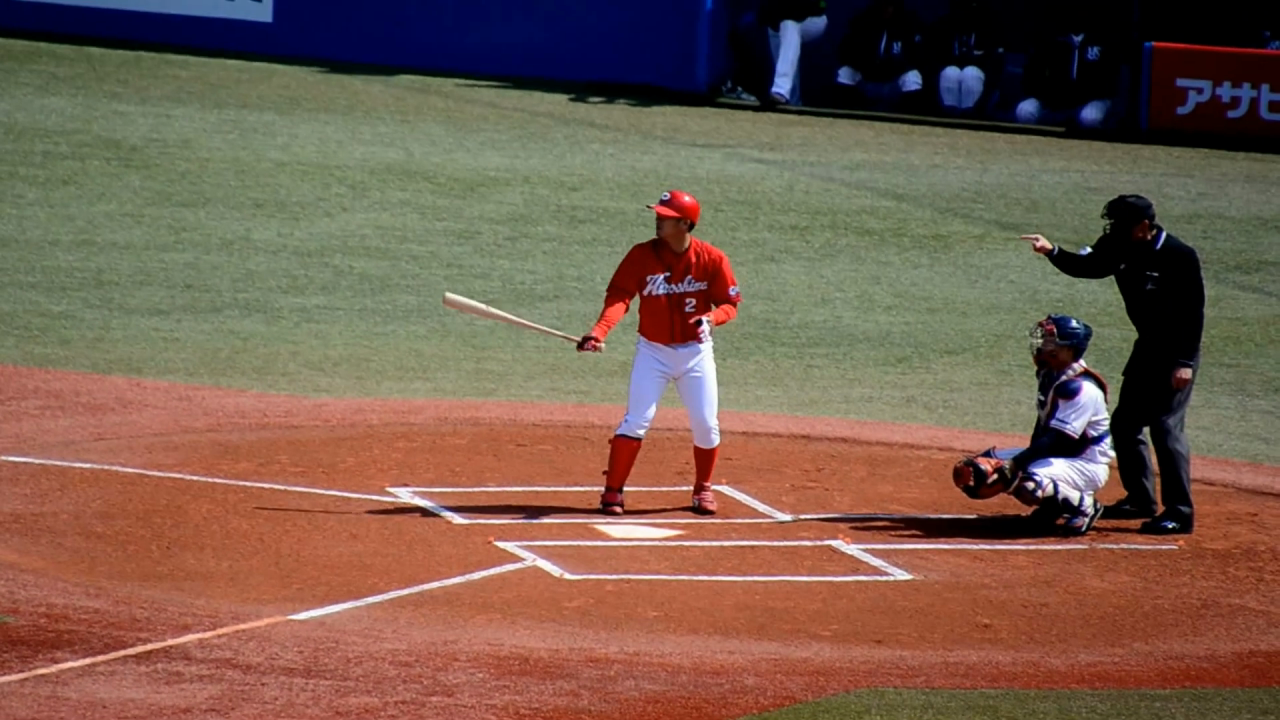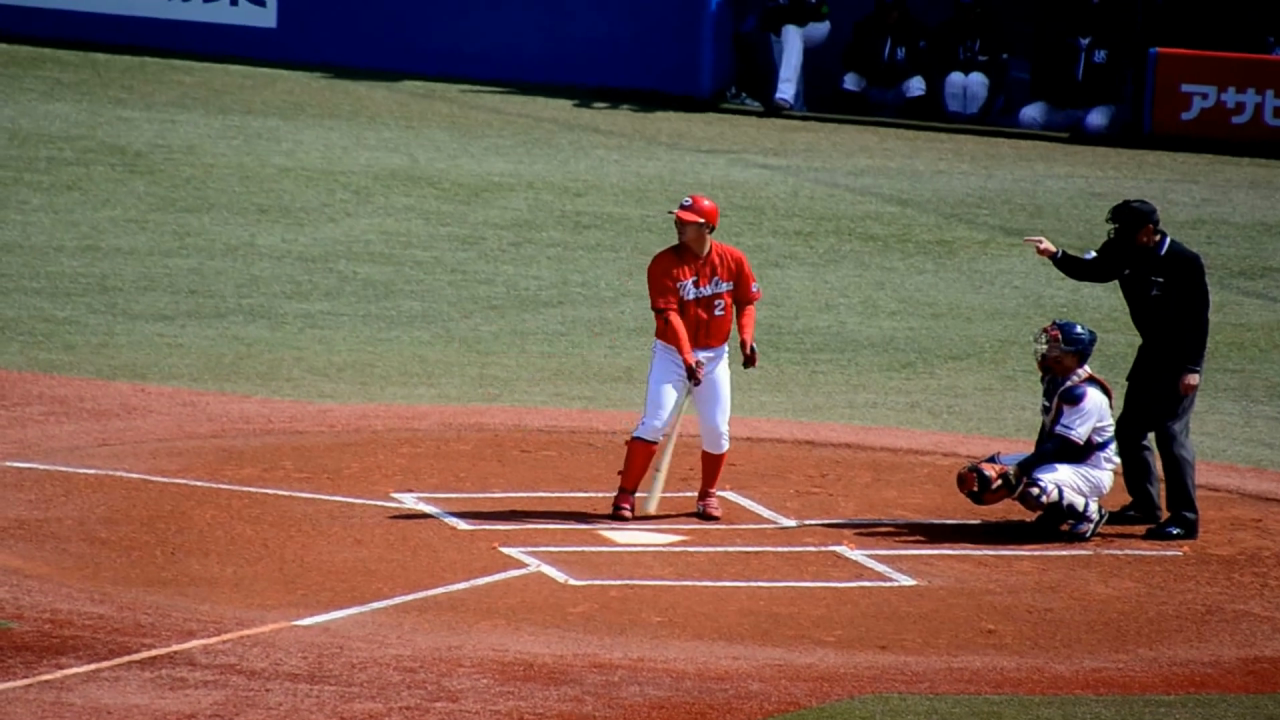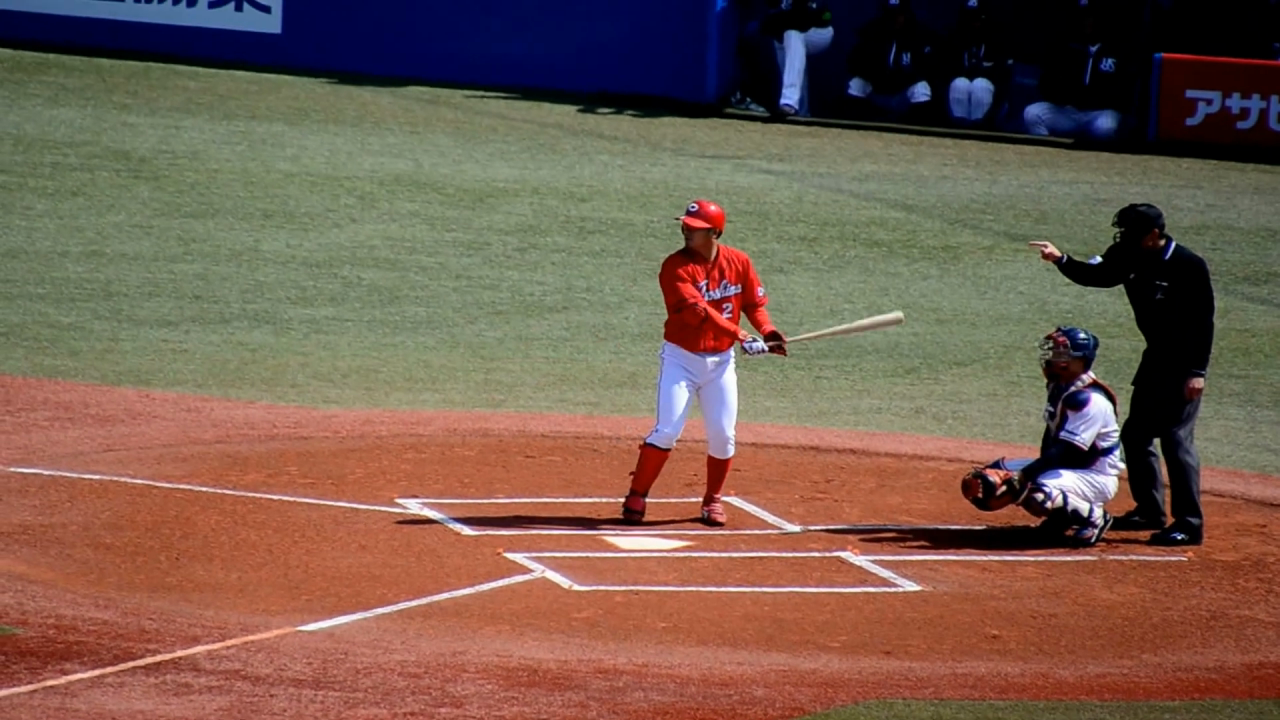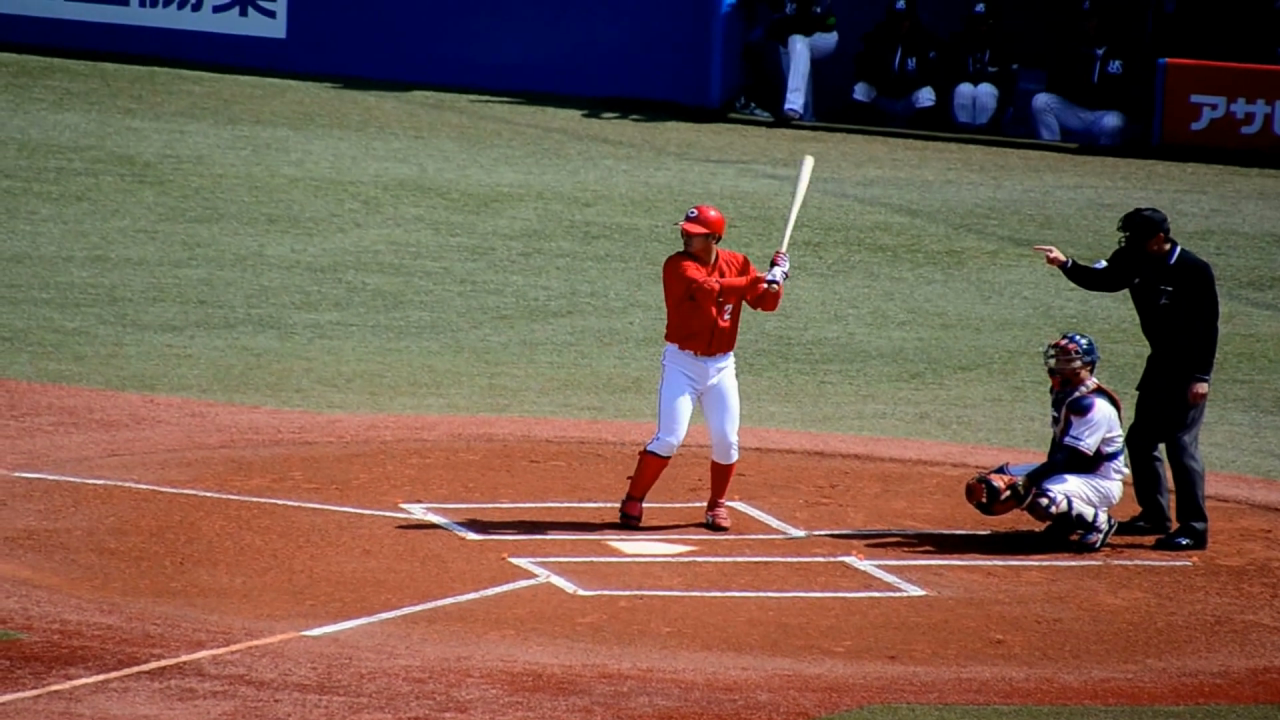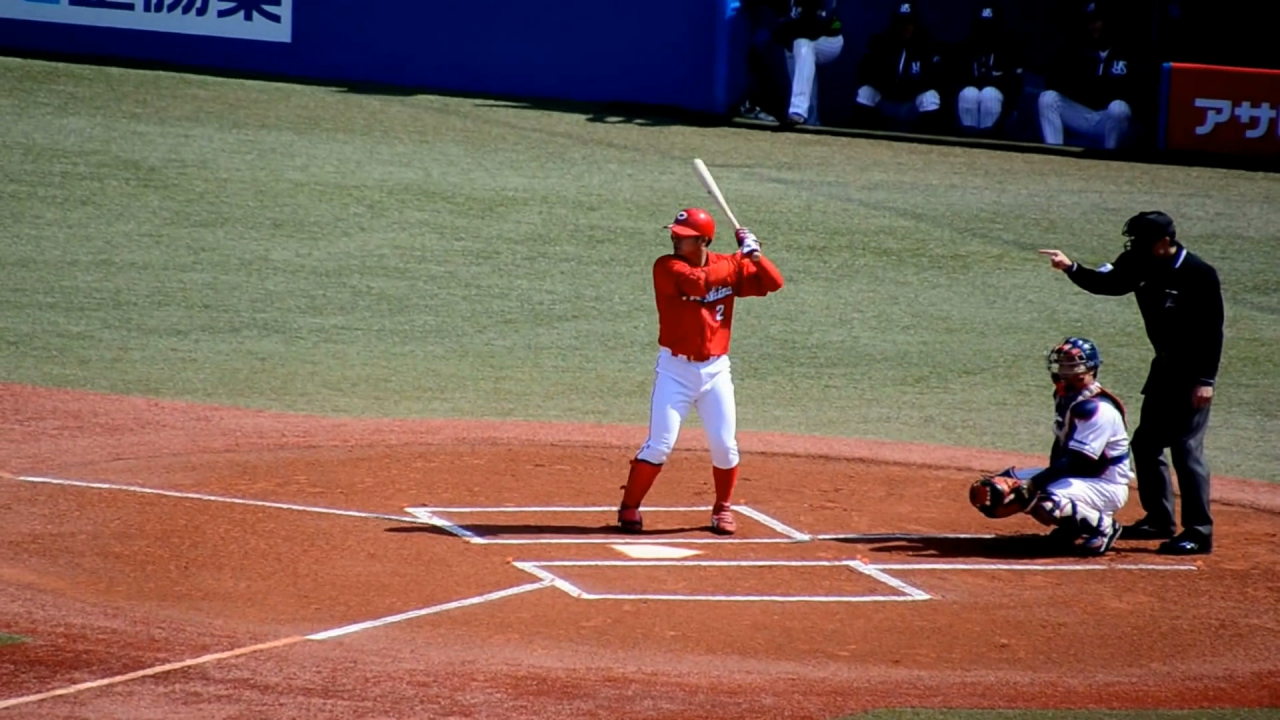
dt=0.2s
person 1, frame 1
left shoulder: (1179, 256)
right shoulder: (1119, 248)
left elbow: (1194, 312)
right elbow: (1086, 265)
left wrist: (1185, 362)
right wrist: (1052, 251)
left hip: (1176, 353)
right hip: (1146, 347)
left knee: (1165, 425)
right knee: (1124, 423)
left ankle: (1180, 512)
right ankle: (1140, 499)
person 1, frame 2
left shoulder: (1184, 262)
right shoulder: (1123, 253)
left elbow: (1199, 317)
right elbow: (1090, 269)
left wrist: (1193, 367)
right wrist: (1056, 254)
left hip: (1180, 358)
right hip: (1150, 352)
left knee: (1171, 432)
right knee: (1129, 429)
left ankle: (1185, 518)
right ankle: (1145, 505)
person 1, frame 3
left shoulder: (1189, 266)
right shoulder: (1129, 257)
left elbow: (1204, 321)
right elbow: (1095, 274)
left wrist: (1198, 371)
right wrist: (1060, 259)
left hip: (1184, 363)
right hip: (1154, 357)
left knee: (1175, 438)
right knee: (1135, 434)
left ankle: (1189, 524)
right ankle: (1150, 510)
person 1, frame 4
left shoulder: (1194, 271)
right shoulder: (1134, 262)
left elbow: (1208, 326)
right elbow: (1099, 278)
left wrist: (1202, 376)
right wrist: (1065, 264)
left hip: (1188, 369)
right hip: (1159, 363)
left knee: (1180, 443)
right knee: (1140, 439)
left ankle: (1194, 529)
right ankle: (1155, 516)
person 1, frame 5
left shoulder: (1200, 274)
right shoulder: (1140, 266)
left elbow: (1213, 330)
right elbow: (1104, 282)
left wrist: (1206, 380)
right wrist: (1071, 268)
left hip: (1192, 372)
right hip: (1163, 367)
left knee: (1186, 448)
right knee: (1146, 444)
left ankle: (1199, 533)
right ankle: (1160, 519)
person 2, frame 1
left shoulder: (712, 258)
right shoulder: (641, 255)
left elbow: (728, 304)
right elbow: (619, 297)
left wrist: (710, 319)
right wrist: (599, 331)
left hip: (696, 352)
right hip: (653, 351)
left knee: (706, 426)
right knee: (636, 422)
left ankle: (703, 488)
right ankle: (613, 491)
person 2, frame 2
left shoulder: (733, 259)
right shoulder: (664, 263)
left elbow: (746, 302)
right elbow: (669, 315)
left wrist: (746, 338)
right wrist: (687, 357)
left hip: (714, 355)
right hip: (672, 354)
left knee: (716, 430)
right knee: (654, 422)
left ankle: (707, 494)
right ankle: (625, 495)
person 2, frame 3
left shoulder: (739, 262)
right shoulder: (676, 266)
left elbow: (756, 304)
right elbow: (695, 311)
left wrist: (767, 331)
right wrist: (741, 336)
left hip: (720, 360)
right hip: (681, 357)
left knee: (722, 435)
right knee: (668, 429)
left ankle: (712, 500)
right ankle: (636, 497)
person 2, frame 4
left shoulder: (738, 263)
right shoulder: (677, 265)
left elbow: (768, 302)
right elbow: (710, 290)
left wrist: (775, 272)
right wrist: (761, 278)
left hip: (721, 365)
right hip: (682, 362)
left knee: (726, 440)
right knee: (669, 438)
left ankle: (717, 505)
right ankle: (633, 501)
person 2, frame 5
left shoulder: (730, 266)
right shoulder: (667, 267)
left elbow: (774, 282)
right elbow: (699, 282)
left wrist: (751, 252)
right wrist: (739, 257)
left hip: (716, 369)
right hip: (675, 369)
left knee: (724, 445)
right knee: (660, 444)
left ankle: (722, 509)
right ankle: (630, 508)
person 3, frame 1
left shoulder: (1080, 387)
right shoulder: (1049, 375)
left elbow: (1056, 440)
left wrist: (1014, 464)
right wrist: (1029, 458)
left hip: (1085, 465)
right hip: (1053, 455)
left knee: (1028, 482)
left ankle: (1083, 505)
right ankle: (1054, 503)
person 3, frame 2
left shoulder: (1085, 394)
right shoulder: (1054, 381)
left elbow: (1060, 446)
left wrist: (1018, 470)
right wrist: (1033, 463)
left hip: (1090, 471)
right hip: (1058, 461)
left knee: (1033, 488)
right knee: (990, 470)
left ankle: (1088, 511)
right ankle: (1058, 509)
person 3, frame 3
left shoulder: (1089, 399)
right shoulder: (1059, 387)
left elbow: (1064, 452)
left wrist: (1021, 476)
right wrist: (1040, 469)
left hip: (1095, 476)
right hip: (1063, 466)
left knee: (1036, 493)
right knee: (994, 476)
left ankle: (1092, 516)
right ankle: (1062, 513)
person 3, frame 4
left shoulder: (1093, 405)
right shoulder: (1062, 393)
left elbow: (1069, 457)
left wrist: (1026, 481)
left hip: (1099, 482)
right hip: (1068, 472)
left knee: (1041, 498)
right knee: (999, 480)
left ankle: (1098, 521)
right ankle: (1067, 518)
person 3, frame 5
left shoulder: (1097, 409)
right shoulder: (1065, 397)
left elbow: (1074, 462)
left wrist: (1030, 485)
left hip: (1105, 486)
right hip: (1073, 477)
left knee: (1045, 501)
left ankle: (1102, 525)
right ankle: (1072, 523)
